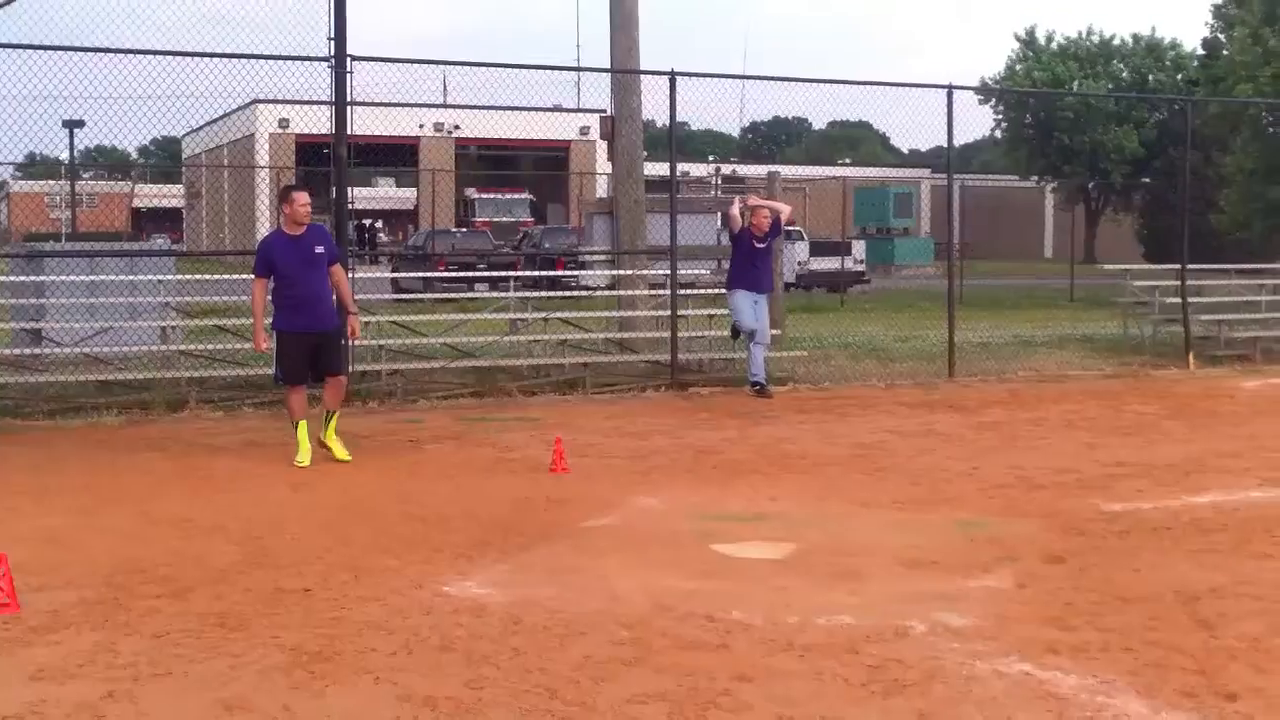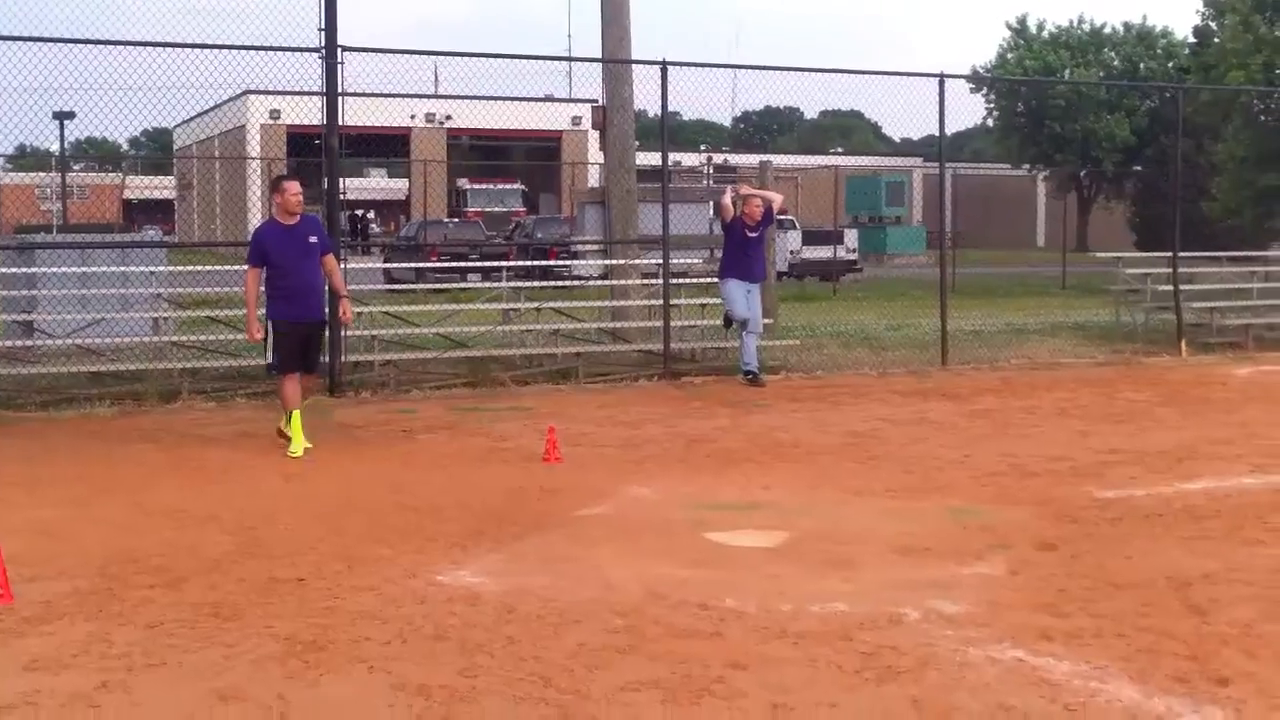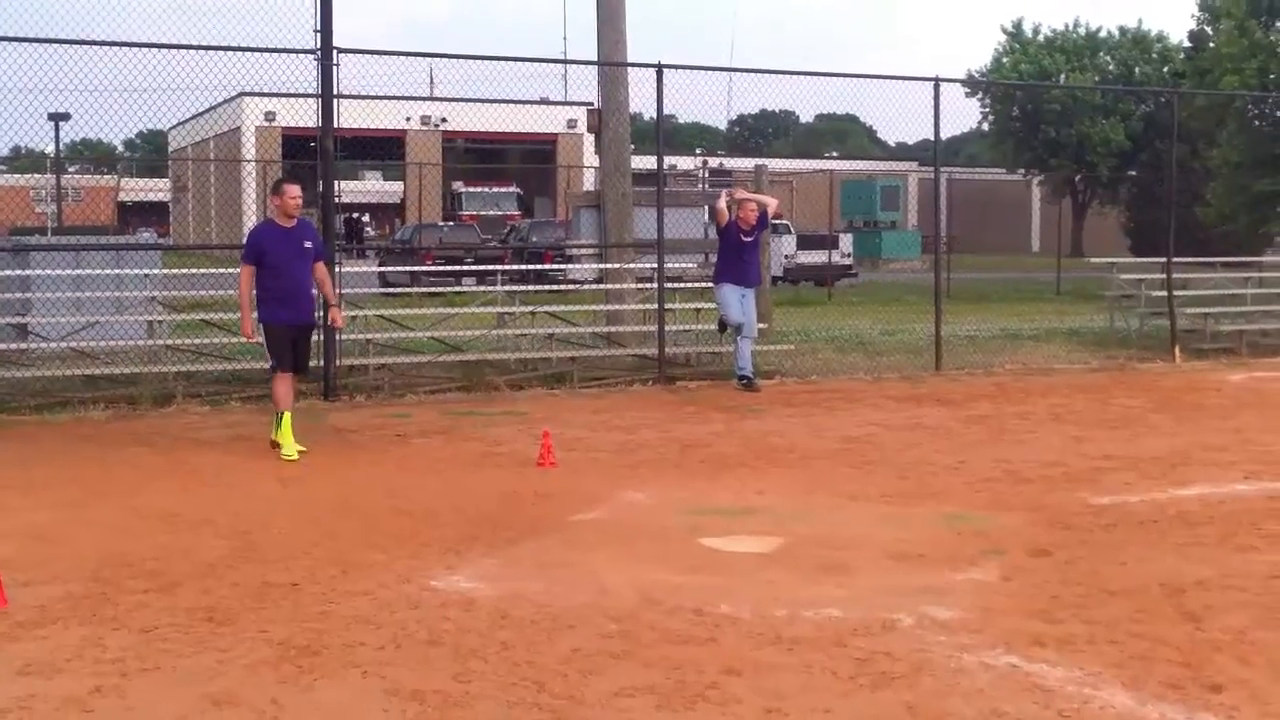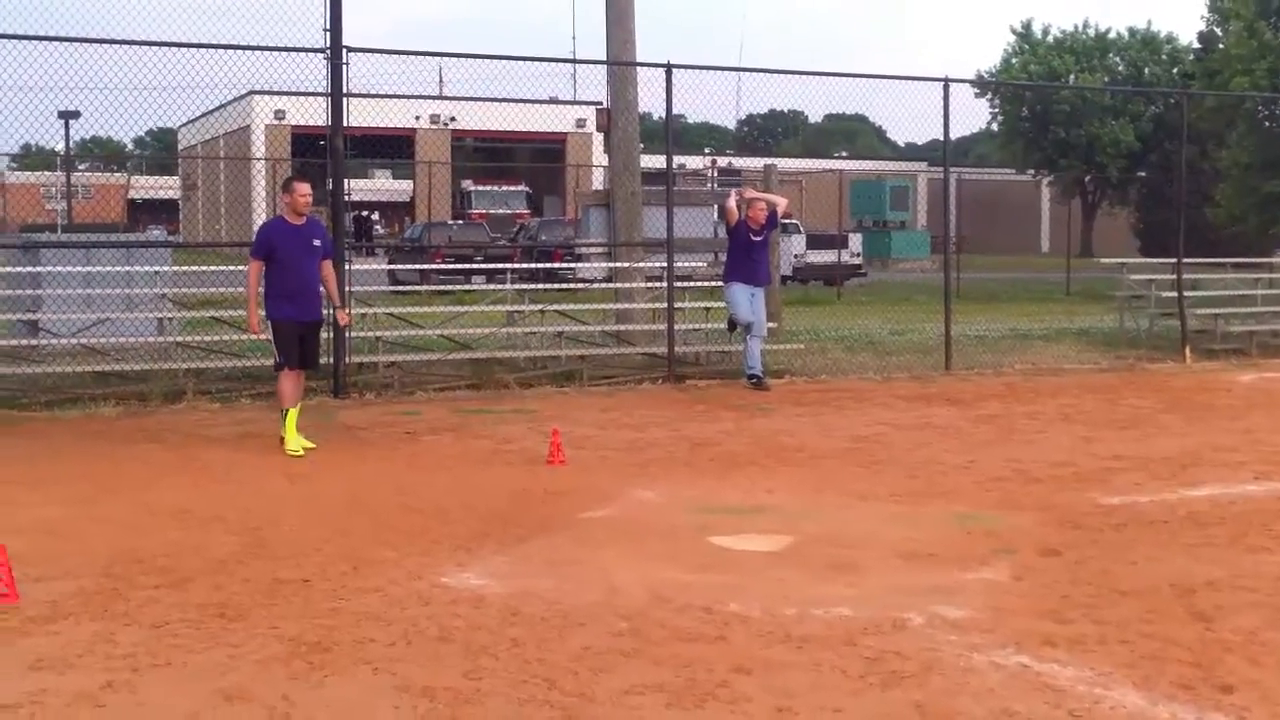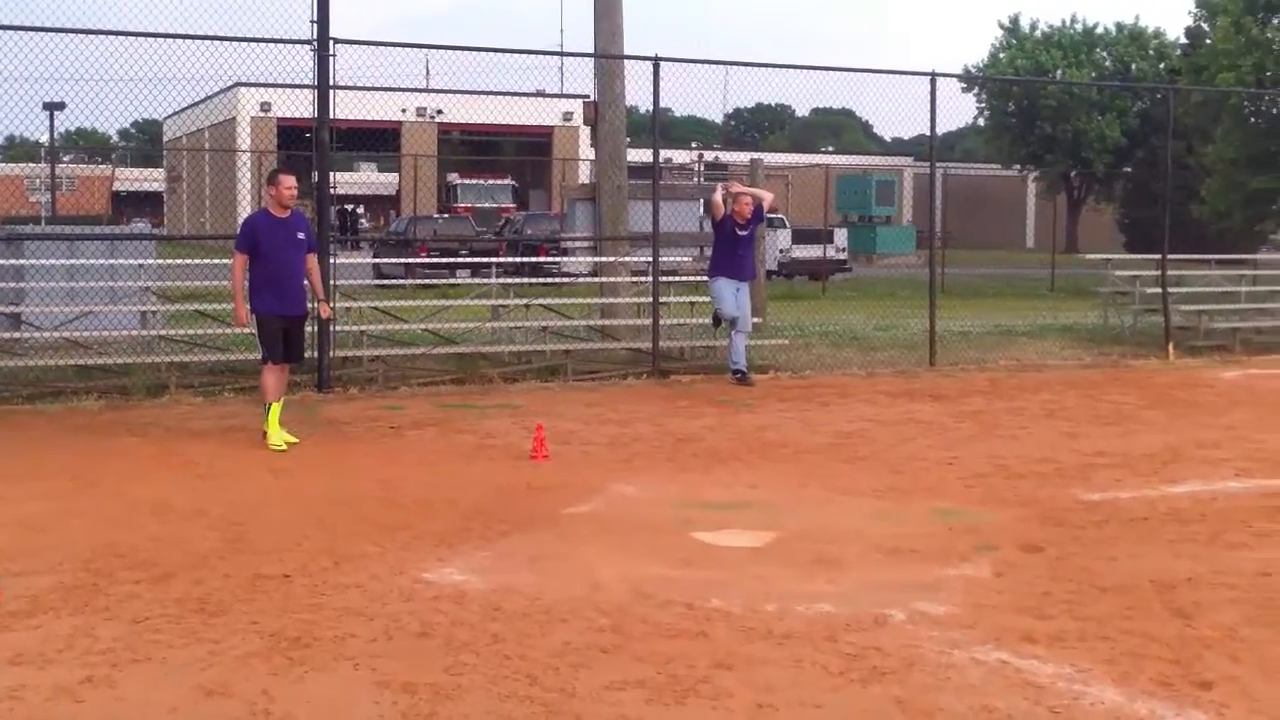
dt=0.4s
person 1, frame 1
left shoulder: (322, 235)
right shoulder: (270, 245)
left elbow: (337, 275)
right elbow: (259, 287)
left wrist: (351, 312)
right wrist: (258, 329)
left hip: (328, 325)
right hip: (290, 329)
left knee: (337, 379)
right knee: (295, 385)
left ankle: (330, 435)
right ankle: (303, 443)
person 1, frame 2
left shoulder: (314, 225)
right shoulder: (264, 234)
left elbow: (329, 263)
right elbow: (253, 276)
left wrist: (343, 297)
right wrist: (252, 318)
left hip: (315, 316)
right hip: (283, 318)
left knee: (308, 373)
right knee: (288, 374)
left ankle: (287, 423)
right ankle: (296, 434)
person 1, frame 3
left shoulder: (309, 231)
right shoulder: (260, 233)
left elbow: (319, 271)
right elbow: (247, 275)
left wrist: (332, 305)
right wrist: (245, 316)
left hip: (304, 318)
right hip: (274, 318)
left knee: (294, 375)
right knee: (282, 373)
left ankle: (278, 432)
right ankle: (286, 437)
person 1, frame 4
left shoulder: (318, 229)
right shoulder: (270, 230)
left elbow: (327, 270)
right elbow: (255, 270)
left wrist: (338, 306)
right wrist: (252, 310)
left hip: (312, 315)
right hip: (282, 315)
left knee: (301, 370)
right knee: (288, 370)
left ankle: (291, 428)
right ankle: (289, 432)
person 1, frame 5
left shoulder: (302, 222)
right shoulder: (254, 223)
left elbow: (311, 263)
right elbow: (239, 264)
left wrist: (321, 299)
right wrist: (239, 303)
left hip: (296, 308)
right hip: (267, 309)
left knee: (285, 364)
right knee: (272, 363)
left ankle: (274, 422)
right ankle: (271, 427)
person 2, frame 1
left shoulder: (770, 233)
right shoulder: (742, 234)
left elbow: (787, 210)
right elbow: (733, 214)
left wrist: (759, 202)
right wrist: (737, 203)
left hip: (761, 293)
right hip: (740, 290)
left knee: (761, 339)
right knee: (749, 326)
left ankle: (757, 382)
right ankle: (738, 326)
person 2, frame 2
left shoulder: (762, 223)
right shoulder: (734, 224)
left elbow: (778, 199)
right elbow: (725, 204)
left wrist: (751, 191)
right wrist: (729, 192)
left hip: (754, 283)
right hip: (732, 280)
left knee: (753, 328)
right knee: (741, 315)
left ankle: (750, 371)
right ankle: (731, 314)
person 2, frame 3
left shoulder: (757, 227)
right shoulder: (729, 228)
left elbow: (773, 203)
right elbow: (720, 208)
left wrist: (746, 195)
right wrist: (724, 196)
left hip: (749, 287)
right hip: (727, 284)
left knee: (748, 332)
right knee: (736, 319)
left ankle: (744, 376)
right ankle: (725, 319)
person 2, frame 4
left shoulder: (766, 226)
right shoulder: (738, 227)
left elbow: (783, 203)
right elbow: (729, 207)
left wrist: (756, 195)
right wrist: (733, 196)
left hip: (758, 286)
right hip: (736, 283)
left knee: (757, 331)
right knee: (745, 318)
left ankle: (754, 374)
right ankle: (735, 318)
person 2, frame 5
left shoulder: (752, 220)
right shoulder: (724, 221)
left elbow: (769, 197)
right elbow: (716, 201)
left wrist: (742, 189)
right wrist: (720, 190)
left hip: (743, 281)
right hip: (721, 278)
left knee: (742, 327)
right knee: (730, 313)
left ankle: (738, 370)
right ankle: (719, 313)
